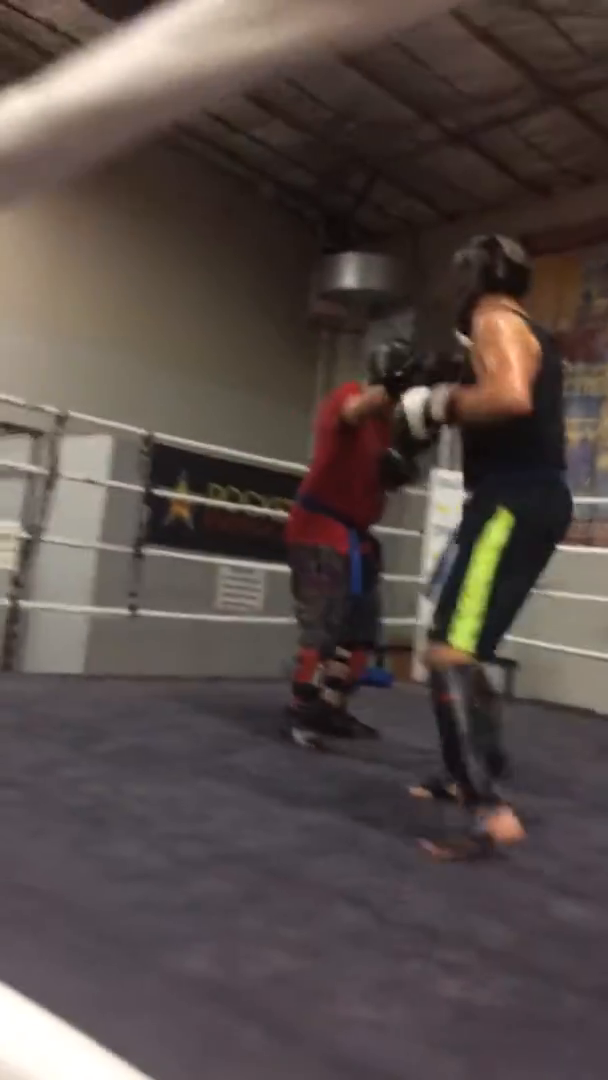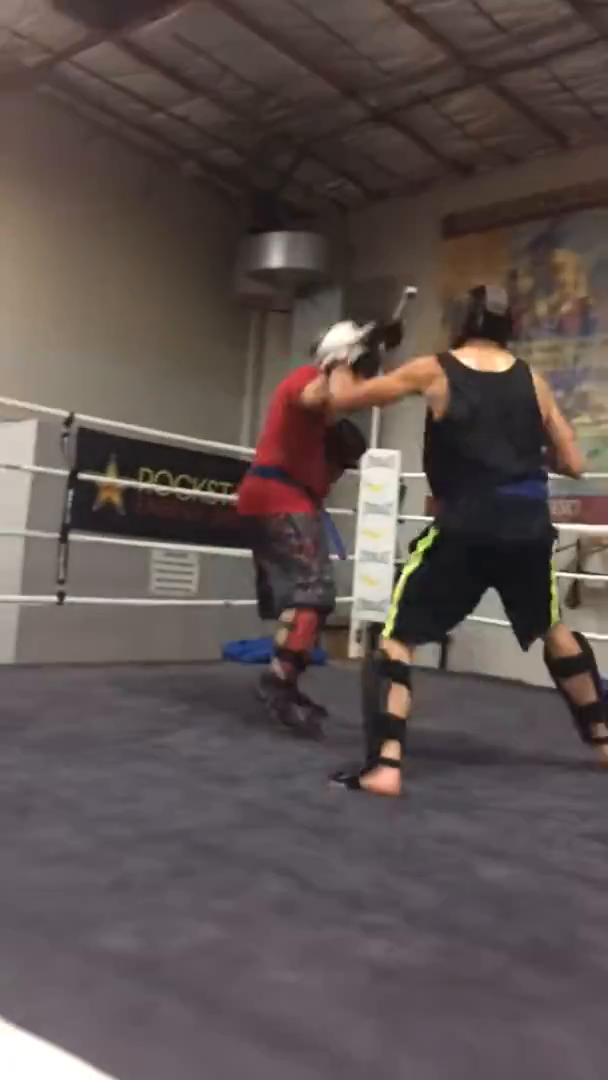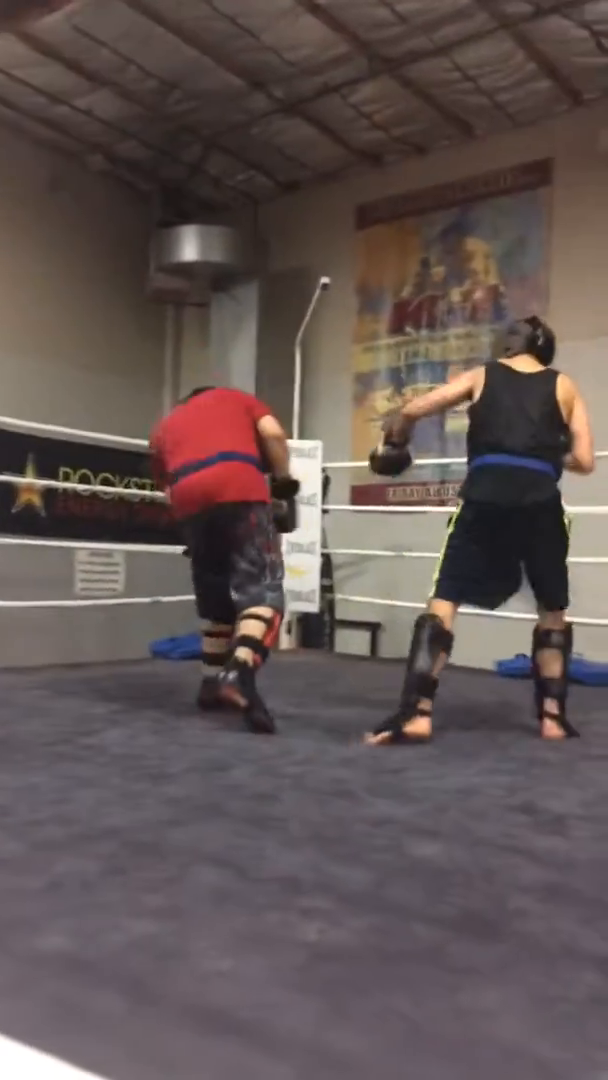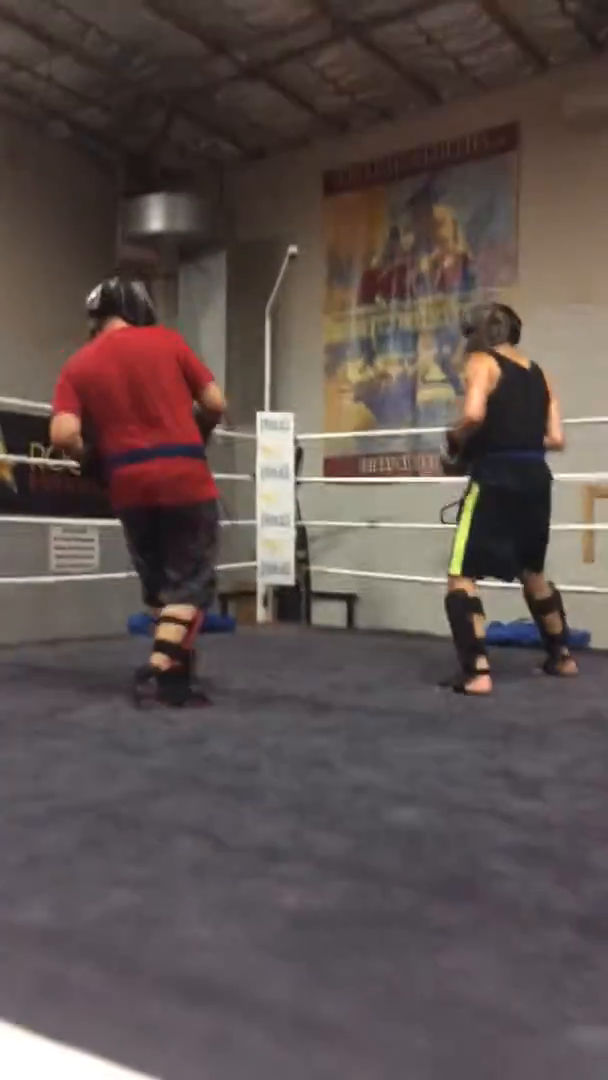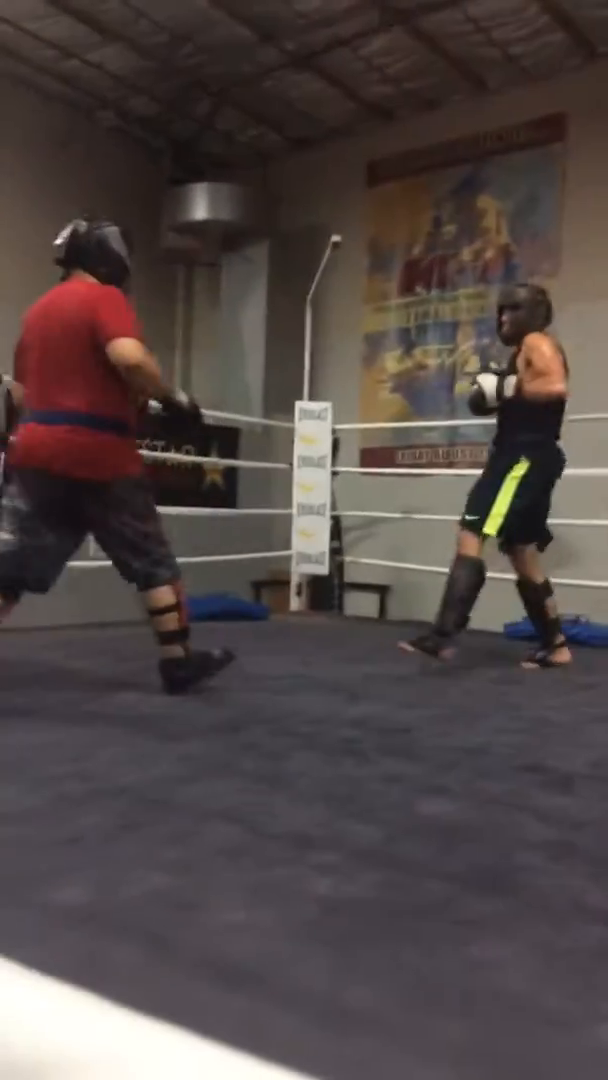
dt=0.4s
person 1, frame 1
left shoulder: (494, 321)
right shoulder: (533, 333)
left elbow: (513, 396)
left wrist: (439, 404)
right wrist: (464, 379)
left hip: (513, 503)
right hip: (536, 501)
left knee: (452, 650)
right knee: (458, 637)
left ankle: (491, 808)
right ankle: (465, 774)
person 1, frame 2
left shoulder: (435, 369)
right shoulder: (531, 380)
left elbow: (347, 398)
left hip: (465, 526)
right hip: (529, 522)
left knee: (396, 641)
right knee: (552, 631)
left ankle: (384, 763)
person 1, frame 3
left shoulder: (482, 375)
right shoulder: (565, 388)
left elbow: (414, 409)
right elbow: (584, 461)
left wrist: (391, 444)
left hip: (486, 496)
right hip: (541, 500)
left knee: (442, 602)
right knee: (552, 609)
left ankle: (416, 713)
right ankle: (553, 715)
person 1, frame 4
left shoulder: (481, 364)
right shoulder: (539, 376)
left elbow: (473, 414)
right elbow: (556, 439)
left wrist: (453, 445)
left hip: (495, 481)
right hip: (536, 481)
left knee: (460, 576)
right knee: (531, 572)
left ankle: (477, 672)
right ankle: (562, 655)
person 1, frame 5
left shoulder: (536, 343)
right shoulder: (532, 350)
left elbow: (557, 388)
left wrist: (505, 388)
right wrist: (496, 394)
left hip: (526, 458)
right hip: (531, 459)
left knee: (471, 537)
right knee: (523, 552)
left ankle: (442, 635)
right ankle: (555, 645)
person 2, frame 1
left shoulder: (386, 418)
right shoulder: (349, 395)
left elbow: (382, 475)
right elbow: (357, 410)
left wrist: (397, 469)
right wrist: (395, 380)
left hip: (355, 533)
right hip: (321, 527)
left knee: (360, 628)
right knee: (322, 626)
left ankle: (331, 709)
right ankle: (299, 714)
person 2, frame 2
left shoulder: (328, 412)
right shoulder: (307, 377)
left elbow: (321, 465)
right elbow: (313, 399)
left wrist: (344, 456)
right wrist: (351, 353)
left hip: (289, 502)
right hip: (279, 497)
left knee: (293, 596)
right knee: (312, 589)
left ankle: (283, 686)
right ankle: (277, 684)
person 2, frame 3
left shoulder: (165, 426)
right shoulder: (233, 397)
left elbow: (169, 477)
right elbow: (272, 432)
right wrist: (284, 485)
left hip: (187, 496)
right hip: (239, 490)
left knee: (215, 597)
right knee: (263, 591)
left ankle: (212, 682)
right ankle: (240, 676)
person 2, frame 4
left shoulder: (78, 366)
right shoulder: (166, 340)
left elbow: (64, 433)
right elbow: (215, 403)
left wrist: (92, 456)
right wrist: (200, 429)
left hip: (129, 486)
right hip: (184, 479)
left knee: (156, 580)
right knee: (189, 581)
left ankle: (166, 662)
right ankle: (159, 674)
person 2, frame 5
right shoulder: (106, 299)
right elbow: (128, 356)
right wrist: (174, 400)
right hip: (100, 453)
right knee: (151, 560)
right ankle: (178, 661)
